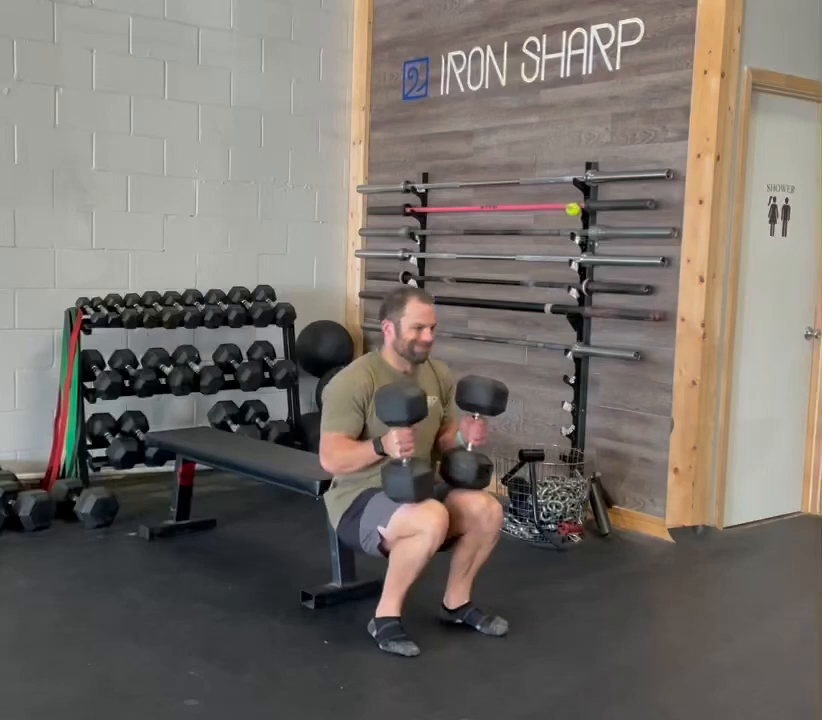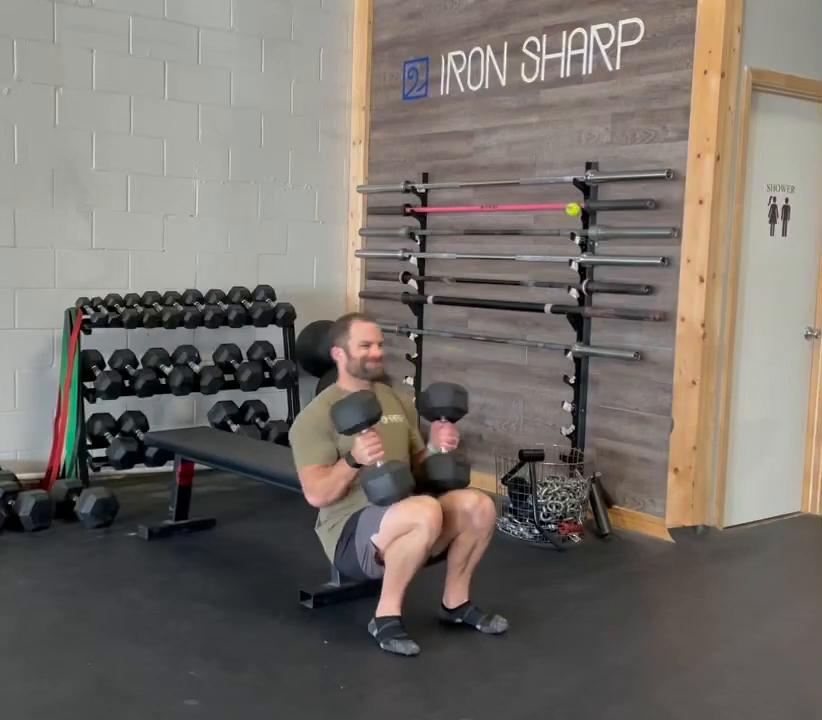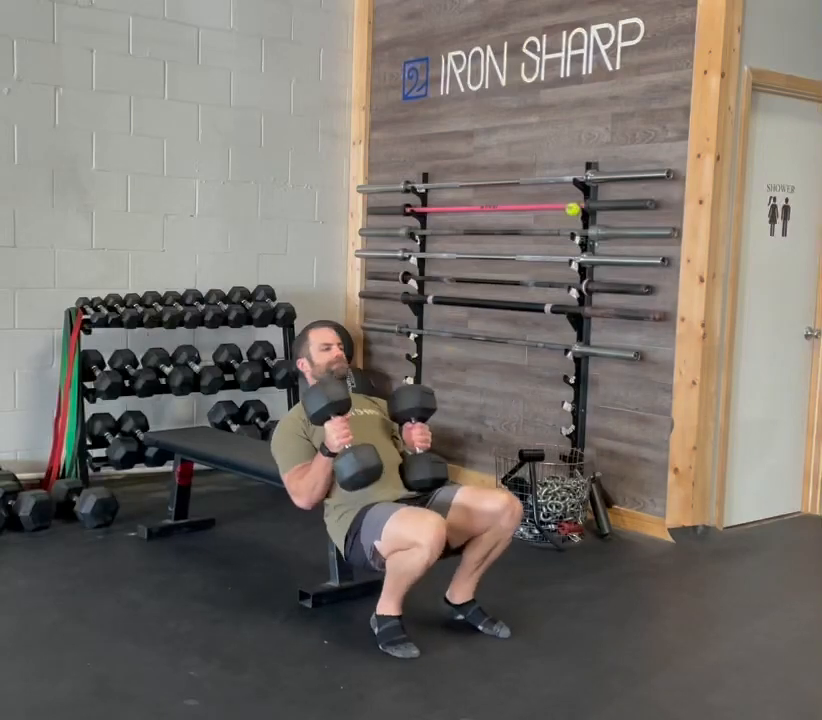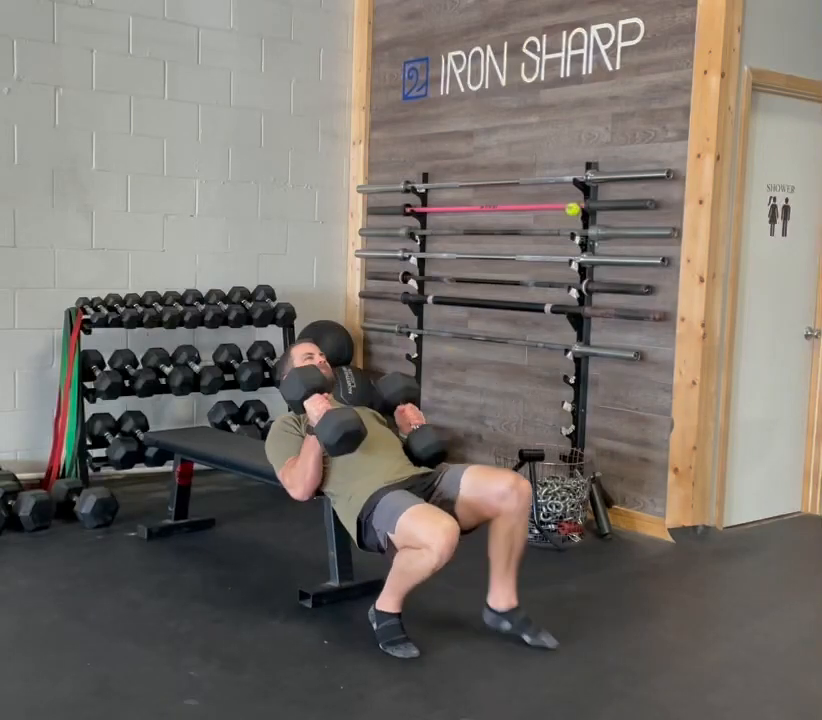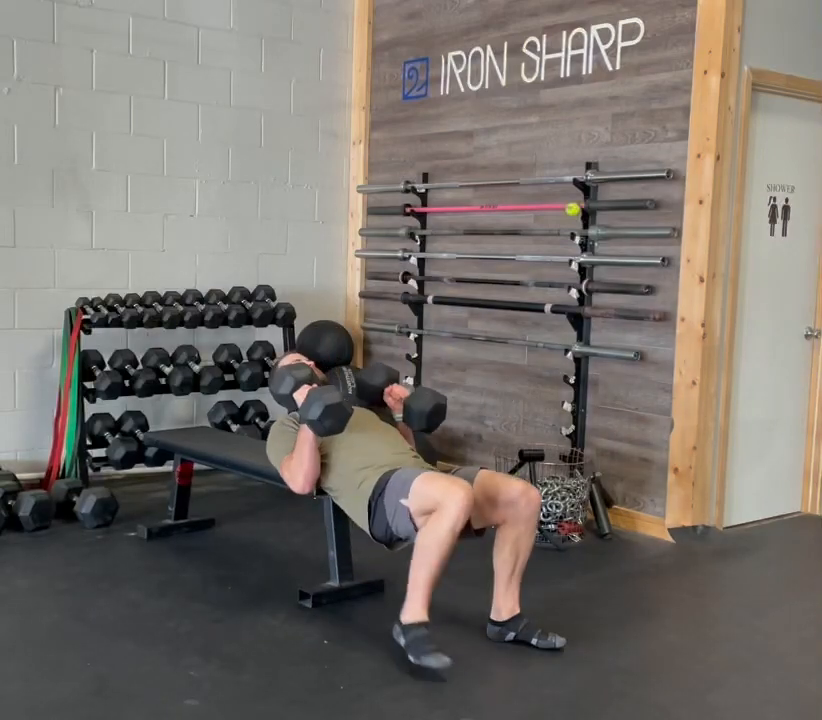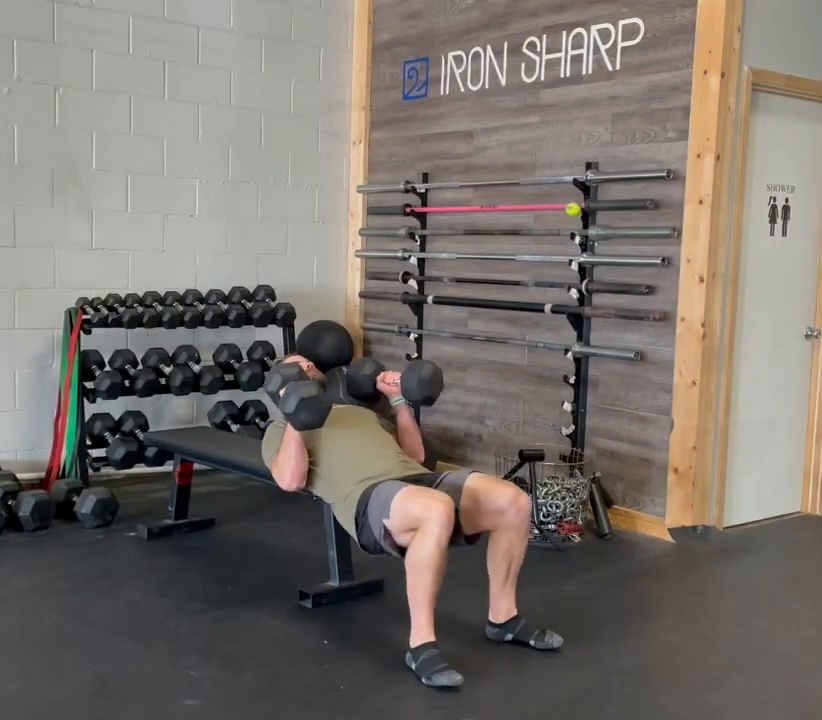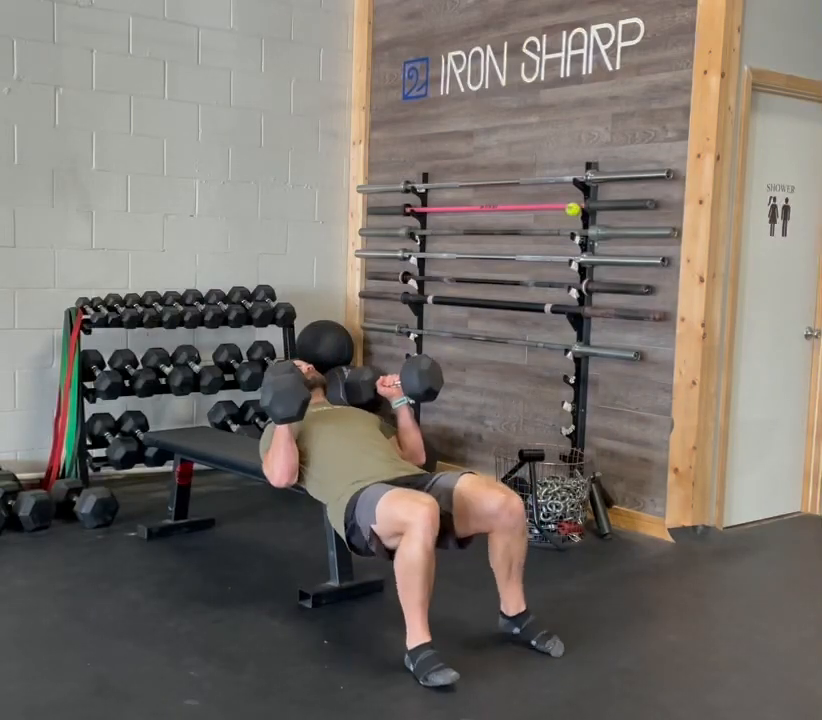
dt=0.3s
person 1, frame 1
left shoulder: (438, 375)
right shoulder: (355, 382)
left elbow: (440, 440)
right elbow: (330, 457)
left wrist: (464, 436)
right wrist: (381, 446)
right hip: (360, 502)
left knee: (487, 511)
right knee: (432, 521)
left ankle: (456, 603)
right ankle: (386, 616)
person 1, frame 2
left shoulder: (401, 402)
right shoulder: (317, 417)
left elbow: (417, 470)
right elbow: (317, 495)
left wrist: (437, 449)
right wrist: (354, 460)
left hip: (404, 518)
right hip: (352, 530)
left knee: (478, 507)
right knee: (426, 512)
left ankle: (456, 603)
right ankle: (386, 616)
person 1, frame 3
left shoulder: (374, 405)
right shoulder: (294, 424)
right elbow: (304, 497)
left wrist: (414, 447)
right wrist: (328, 450)
left hip: (414, 500)
right hip: (362, 521)
left knee: (505, 507)
right knee: (430, 531)
left ankle: (460, 597)
right ankle: (387, 614)
person 1, frame 4
left shoulder: (363, 411)
right shoulder: (287, 426)
right elbow: (301, 489)
left wrist: (410, 431)
right wrist: (316, 428)
left hip: (420, 480)
right hip: (373, 501)
left knee: (513, 489)
right knee: (440, 537)
left ankle: (503, 605)
right ankle: (386, 609)
person 1, frame 5
left shoulder: (358, 412)
right shoulder: (287, 426)
right elbow: (302, 483)
left wrist: (400, 413)
left hip: (424, 477)
right hip: (381, 491)
left knee: (523, 498)
right knee: (456, 497)
left ankle: (505, 616)
right ankle: (412, 619)
person 1, frame 6
left shoulder: (361, 411)
right shoulder: (282, 429)
left elbow: (415, 454)
right elbow: (290, 480)
left wrist: (398, 399)
left hip: (420, 480)
right hip: (370, 496)
left knee: (513, 503)
right knee: (436, 511)
left ankle: (503, 617)
right ankle: (421, 644)
person 1, frame 7
left shoulder: (361, 414)
right shoulder: (281, 429)
left elbow: (415, 456)
right elbow: (282, 477)
left wrist: (400, 401)
left hip: (415, 481)
right hip: (364, 498)
left knee: (505, 505)
right knee: (421, 514)
left ankle: (514, 612)
right ankle: (418, 646)
